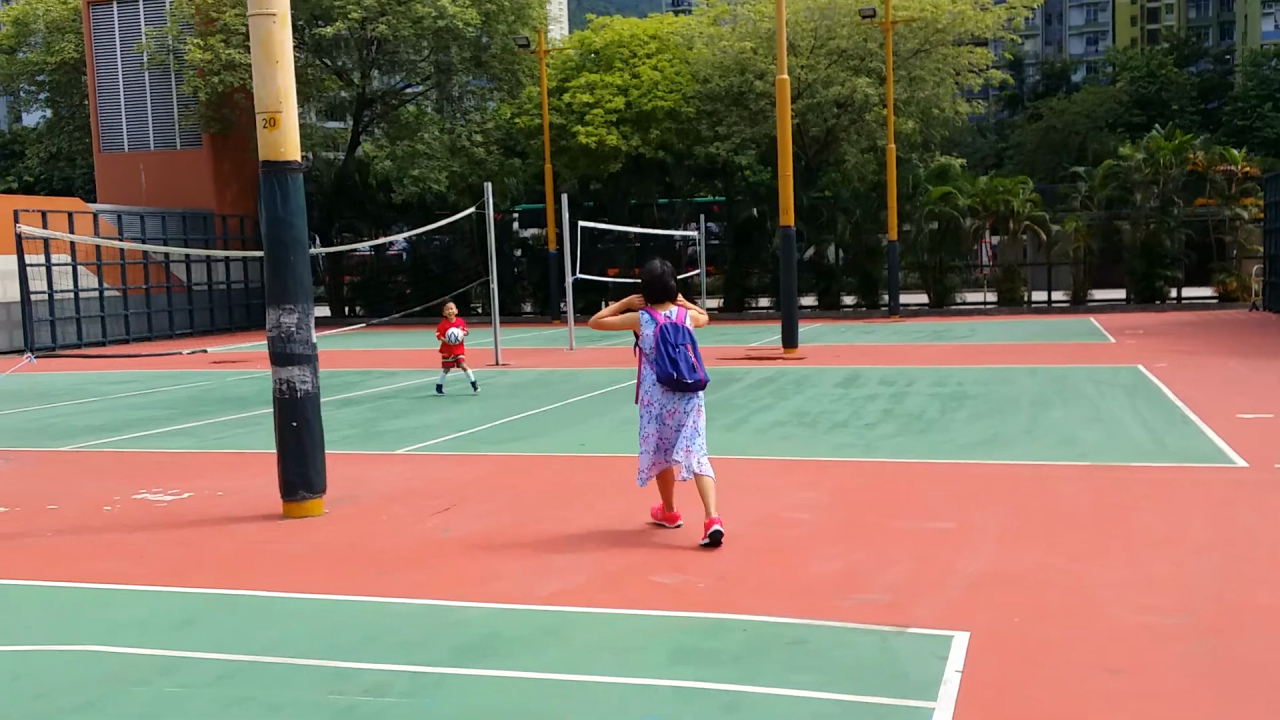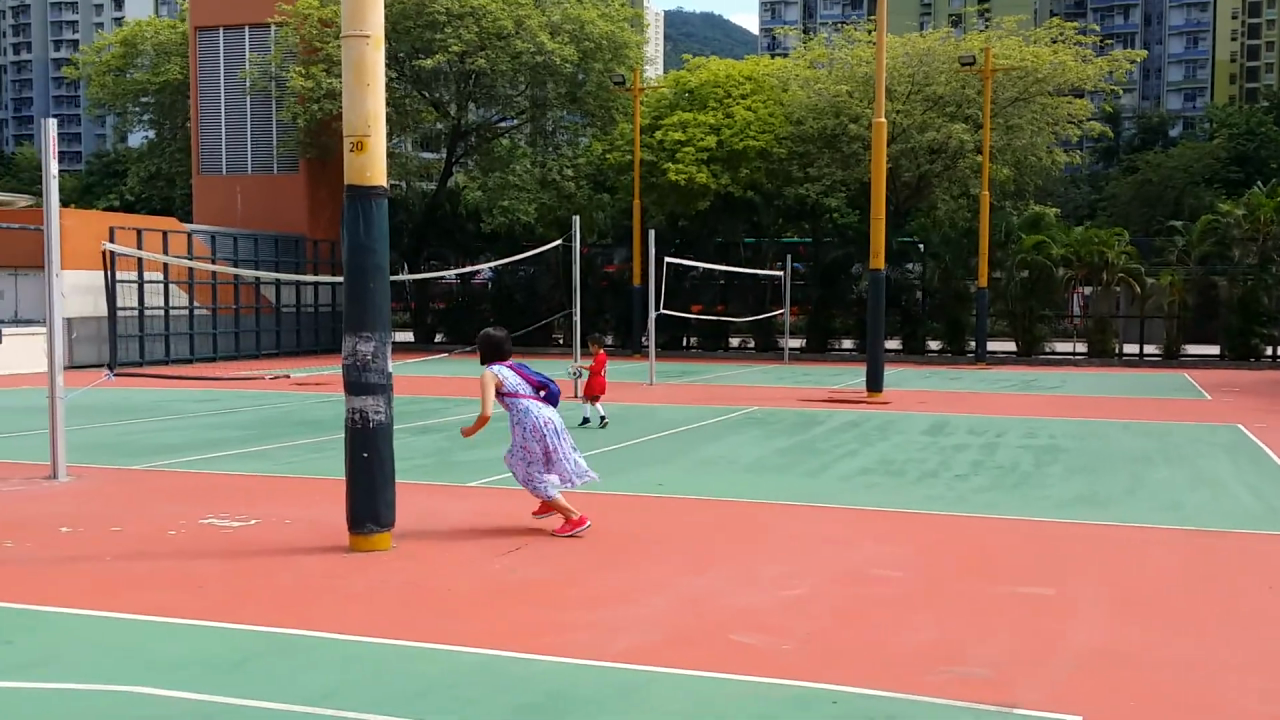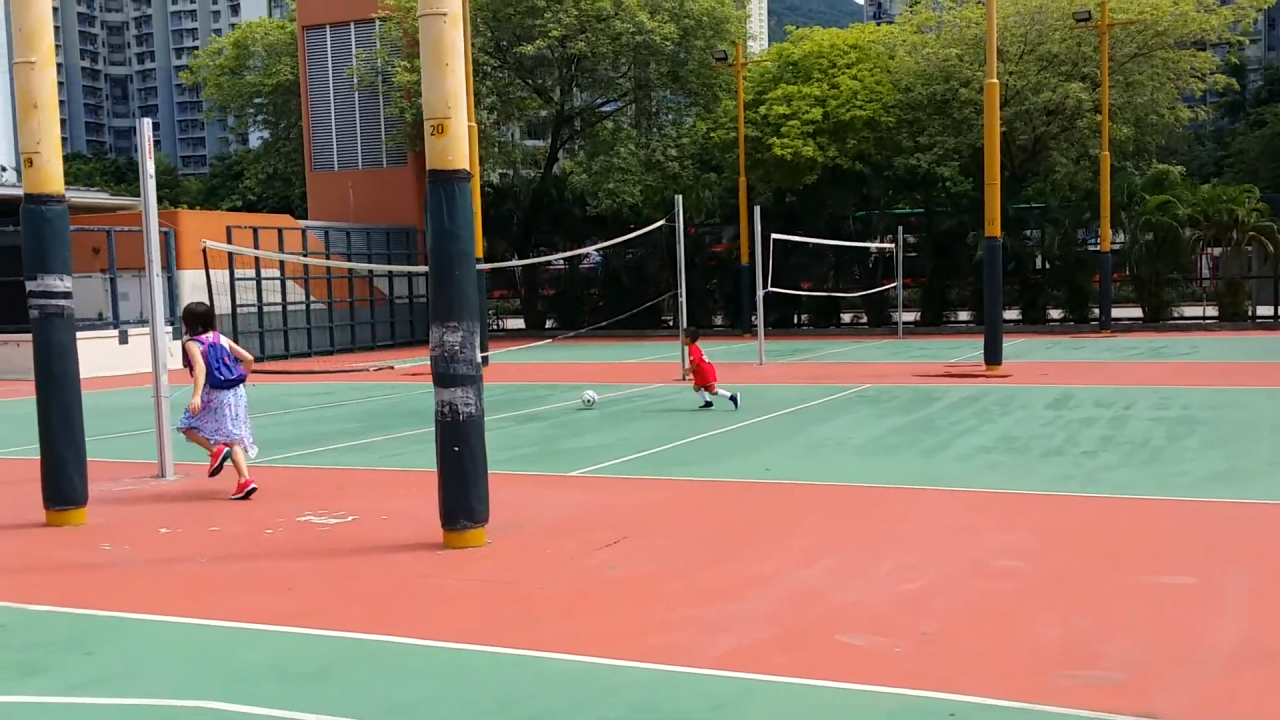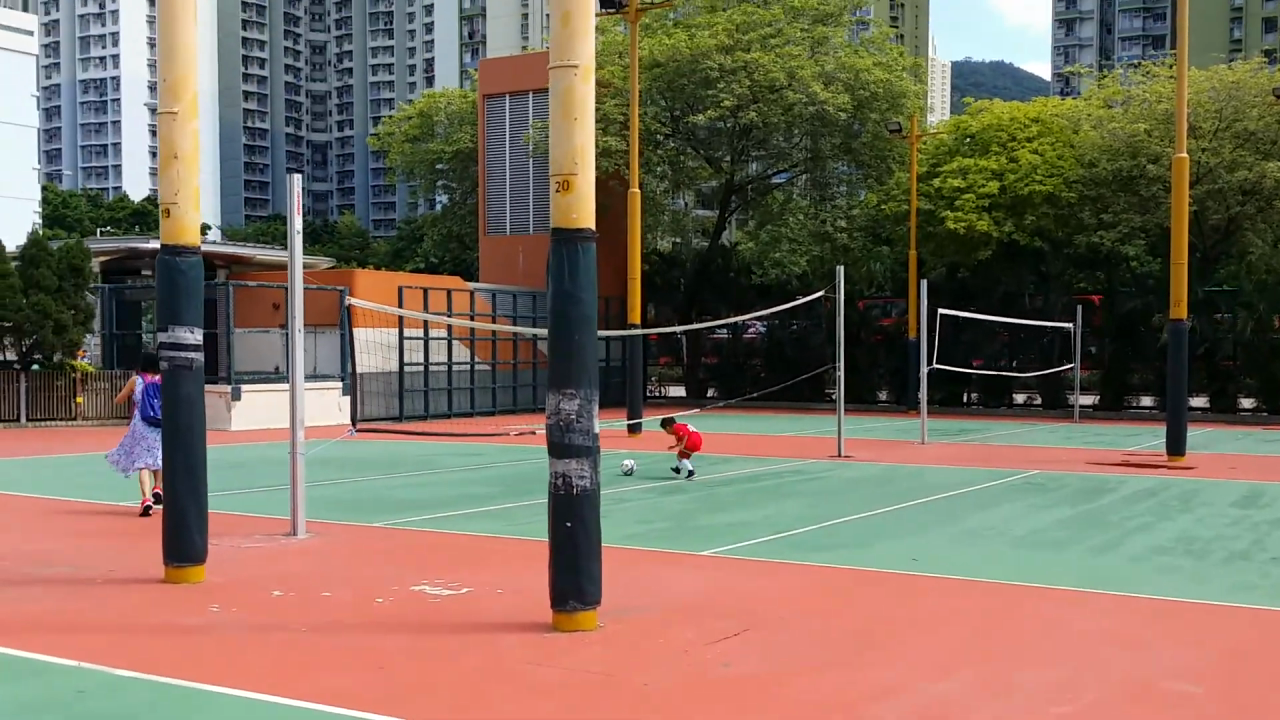
dt=1s
person 1, frame 1
left shoulder: (638, 319)
right shoulder: (685, 316)
left elbow: (595, 322)
right elbow: (705, 317)
left wrist: (626, 303)
right wrist: (684, 304)
left hip: (656, 397)
right hip: (689, 394)
left knee: (659, 454)
right knee: (695, 455)
left ankle: (668, 511)
right ankle: (712, 519)
person 1, frame 2
left shoulder: (490, 373)
right shoulder: (511, 367)
left elbow: (487, 414)
left wrist: (471, 430)
left hip: (533, 422)
right hip: (547, 416)
left knee: (531, 475)
right knee: (516, 461)
left ankle: (575, 518)
right ankle: (550, 502)
person 1, frame 3
left shoulder: (191, 344)
right shoulder: (221, 338)
left elbow: (200, 367)
right elbow: (248, 359)
left wrist: (196, 396)
right wrist: (241, 375)
left hip: (213, 396)
right hip: (235, 393)
left knee: (187, 426)
right knee: (232, 439)
left ankle: (216, 451)
right ankle: (245, 481)
person 1, frame 4
left shoulder: (135, 381)
left elbow: (118, 401)
left hip: (141, 429)
right hip: (160, 429)
left knee: (142, 463)
right knee: (157, 461)
left ankle: (147, 499)
right ankle: (158, 488)
